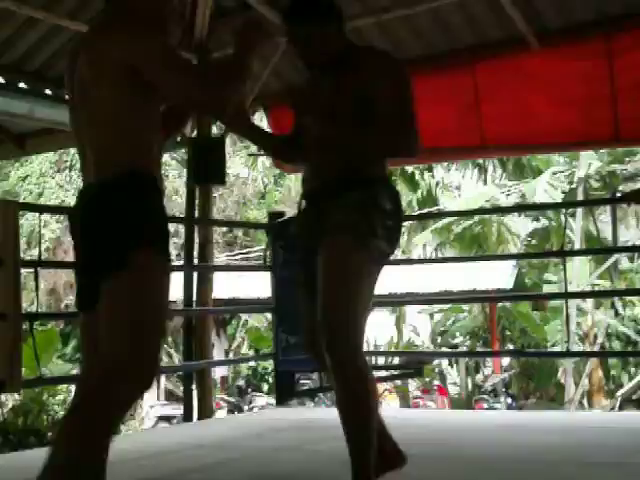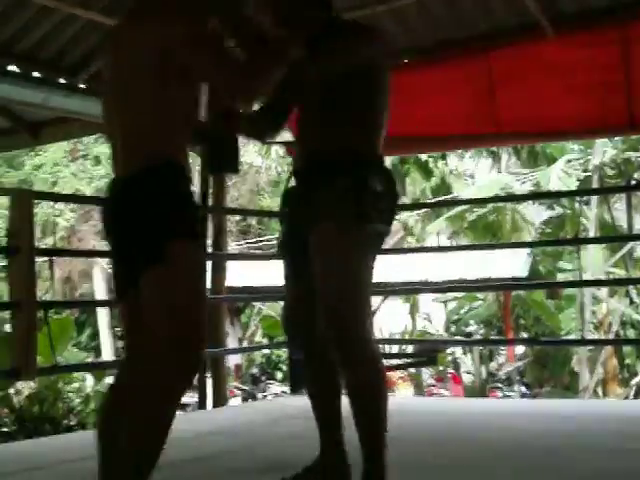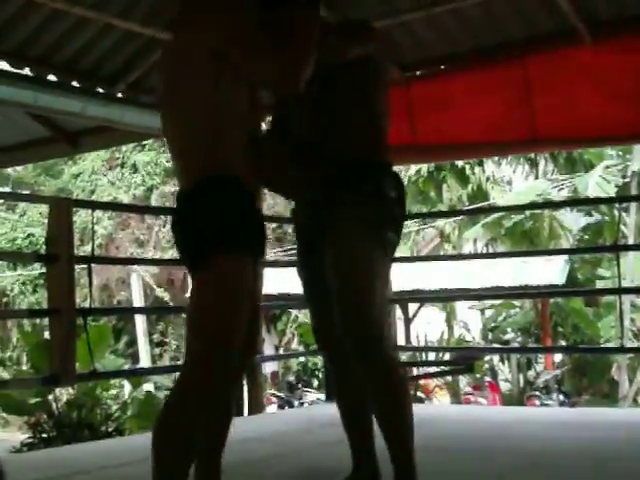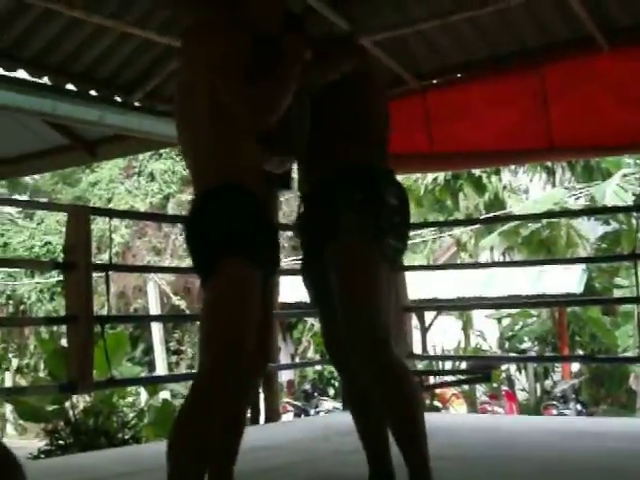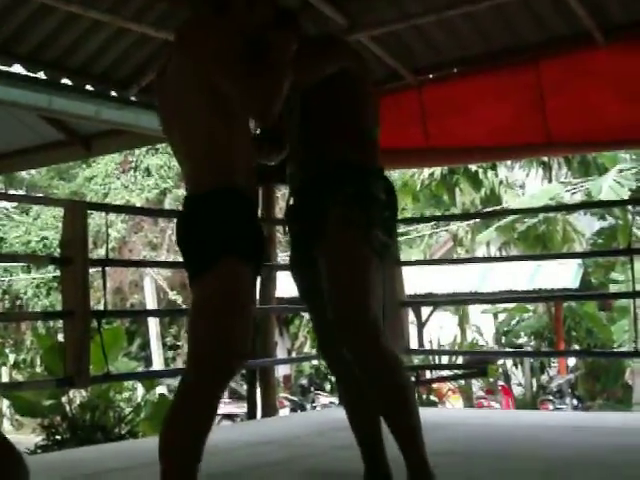
dt=0.3s
person 1, frame 1
left shoulder: (92, 54)
right elbow: (214, 99)
left wrist: (187, 104)
right wrist: (246, 47)
left hip: (98, 213)
right hip: (125, 209)
left knee: (101, 376)
right knee: (134, 368)
person 1, frame 2
left shoulder: (125, 40)
right elbow: (237, 87)
left hip: (129, 202)
right hip: (157, 198)
left knee: (143, 364)
right knee: (179, 358)
person 1, frame 3
left shoulder: (183, 51)
right elbow: (287, 77)
left hip: (217, 210)
right hip: (218, 210)
left knee: (234, 358)
right knee: (209, 368)
person 1, frame 4
left shoulder: (206, 69)
right elbow: (256, 114)
right wrist: (293, 57)
left hip: (245, 223)
right hip: (229, 218)
left knee: (247, 365)
right knee: (222, 373)
person 1, frame 5
left shoulder: (173, 71)
right elbow: (261, 105)
right wrist: (281, 50)
left hip: (217, 219)
right hip: (221, 219)
left knee: (221, 363)
right knee: (209, 369)
person 2, frame 1
left shoulder: (380, 68)
right shoulder: (315, 87)
left elbow: (406, 145)
right elbow: (290, 155)
left wrist: (328, 133)
right wrist: (244, 125)
left hip: (362, 209)
right hip: (322, 214)
left knee: (339, 340)
right knee: (322, 341)
person 2, frame 2
left shoulder: (361, 38)
right shoulder: (305, 60)
left elbow: (299, 79)
right elbow: (267, 125)
right wrist: (229, 116)
left hip: (353, 191)
right hip: (311, 194)
left knee: (344, 329)
right knee: (301, 325)
person 2, frame 3
left shoulder: (357, 38)
right elbow: (271, 146)
left hip: (361, 198)
right hip: (316, 208)
left knee: (364, 338)
right knee: (333, 341)
person 2, frame 4
left shoulder: (343, 54)
right shoulder: (310, 94)
left hip: (363, 207)
right hip: (324, 218)
left knee: (370, 347)
right knee: (343, 352)
person 2, frame 5
left shoulder: (332, 51)
right shoulder: (305, 95)
left hip: (352, 202)
right hip: (314, 212)
left knee: (358, 338)
right knee: (336, 346)
